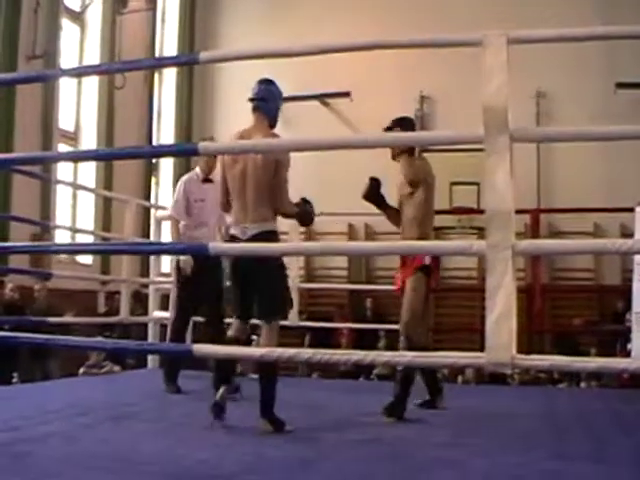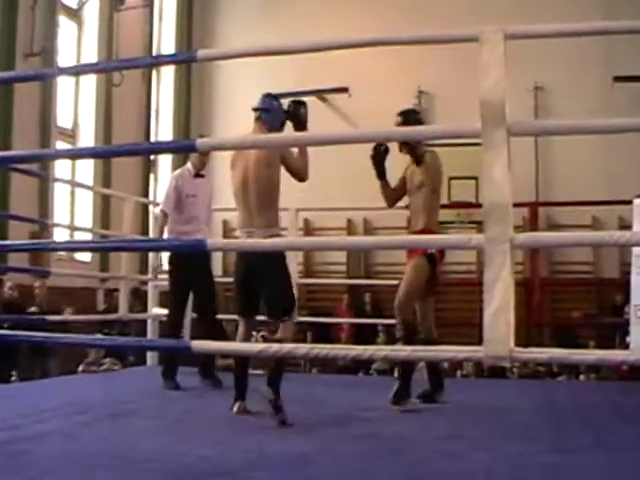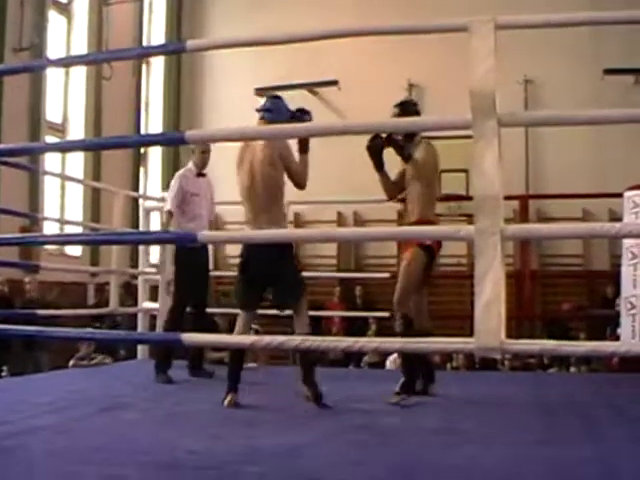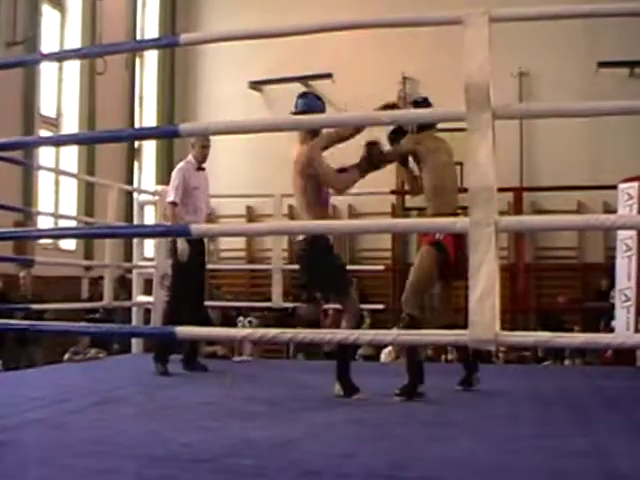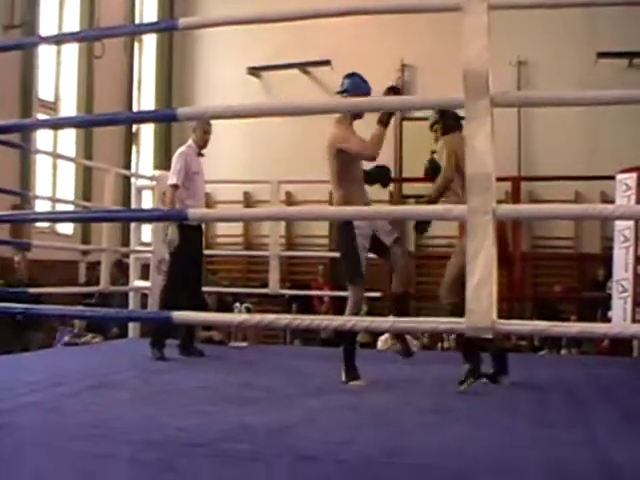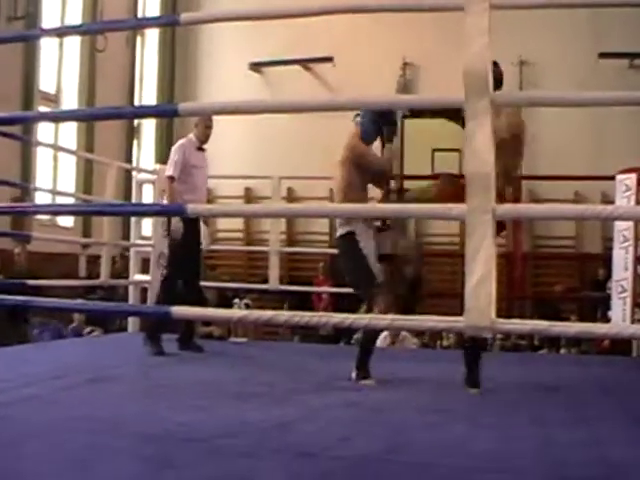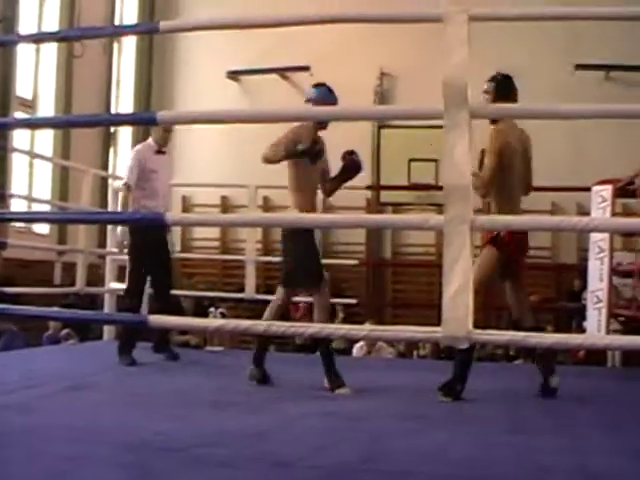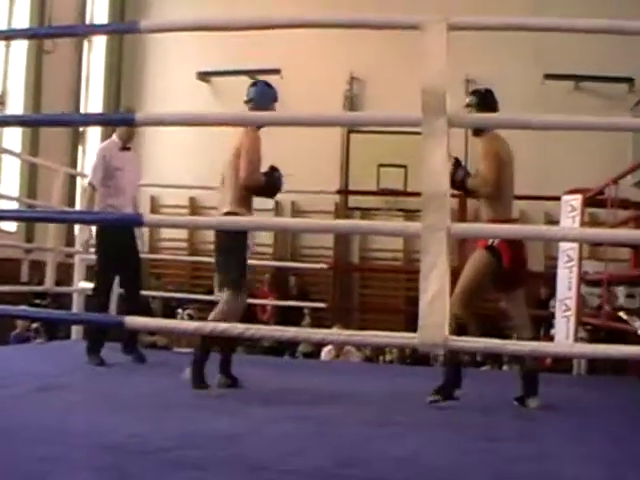
dt=0.4s
person 1, frame 1
left shoulder: (231, 144)
right shoulder: (276, 145)
left elbow: (224, 204)
right elbow: (281, 207)
right wrist: (303, 210)
left hip: (236, 239)
right hip: (264, 239)
left knee: (241, 316)
right knee: (269, 323)
left ankle: (224, 388)
right ankle: (267, 413)
person 1, frame 2
left shoulder: (237, 151)
right shoulder: (274, 145)
right elbow: (302, 174)
right wrist: (301, 134)
right hip: (268, 243)
left knee: (245, 322)
right knee: (286, 320)
left ankle: (239, 399)
right ankle: (274, 386)
person 1, frame 3
left shoulder: (243, 150)
right shoulder: (279, 146)
right elbow: (301, 182)
right wrist: (304, 146)
left hip: (251, 243)
right hip: (278, 241)
left knee: (245, 315)
right knee: (299, 309)
left ankle: (231, 390)
right ankle: (308, 380)
person 1, frame 4
left shoulder: (313, 144)
right shoulder: (309, 151)
left elbow: (341, 134)
right elbow: (339, 186)
right wrist: (361, 168)
left hip: (311, 240)
right hip: (316, 242)
left knee: (312, 304)
right knee: (351, 307)
right ankle: (343, 380)
person 1, frame 5
left shoulder: (348, 130)
right shoulder: (340, 132)
right elbow: (370, 152)
right wrist: (383, 120)
right hip: (351, 221)
left knee: (401, 259)
right knee: (358, 294)
left ankle: (399, 329)
right ankle: (348, 366)
person 1, frame 6
left shoulder: (362, 151)
right shoulder: (355, 148)
left elbow: (384, 183)
right elbow: (388, 170)
left wrist: (385, 140)
right wrist: (388, 139)
left hip: (363, 229)
right hip: (352, 234)
right knee: (381, 301)
right ankle: (361, 367)
person 1, frame 7
left shoulder: (319, 143)
right shoulder: (298, 134)
left elbow: (327, 188)
right elbow: (268, 155)
left wrist: (345, 172)
right wrist: (298, 153)
left hip: (304, 227)
right hip: (299, 227)
left knee: (285, 293)
right knee: (322, 296)
left ankle: (257, 364)
right ankle: (331, 375)
person 1, frame 8
left shoulder: (242, 137)
right shoulder: (251, 137)
right elbow: (246, 178)
left wrist: (262, 182)
right wrist: (270, 181)
left hip: (229, 221)
left knee: (235, 297)
right knee: (233, 299)
left ankle: (225, 370)
right ankle: (197, 368)
person 2, frame 1
left shoulder: (420, 165)
right shoulder: (406, 174)
left elbow: (412, 177)
left wrist: (404, 151)
right wrist: (379, 202)
left hip: (422, 255)
right hip: (408, 256)
left knee: (409, 325)
right knee: (417, 328)
left ankle: (400, 399)
right ankle: (435, 392)
person 2, frame 2
left shoulder: (429, 158)
right shoulder: (410, 166)
left elbow: (434, 185)
right elbow: (390, 200)
left wrist: (417, 156)
right wrist: (380, 170)
left hip: (428, 243)
left knee: (402, 305)
right knee: (424, 318)
left ankle: (403, 381)
right ankle: (436, 385)
person 2, frame 3
left shoulder: (425, 148)
right shoulder: (412, 152)
left elbow: (424, 176)
right elbow: (392, 193)
left wrist: (401, 149)
right wrist: (378, 163)
left knee: (401, 299)
right knee: (415, 305)
left ankle: (410, 377)
right ankle: (424, 376)
person 2, frame 4
left shoulder: (418, 140)
right shoulder: (442, 146)
left elbow: (384, 159)
right wrist: (407, 161)
left hip: (440, 232)
right hip: (452, 232)
left knee: (412, 300)
right knee: (440, 305)
left ankle: (414, 380)
right ankle: (469, 366)
person 2, frame 5
left shoulder: (452, 145)
right shoulder: (466, 145)
left elbow: (443, 184)
left wrist: (424, 202)
left knee: (449, 290)
left ankle: (473, 362)
right ankle: (500, 366)
person 2, frame 6
left shoulder: (510, 115)
right shoulder: (496, 114)
left elbow: (496, 142)
left wrist: (464, 119)
left hip: (496, 201)
left ankle: (472, 370)
person 2, frame 7
left shoulder: (498, 134)
right shoulder: (522, 136)
left elbow: (483, 186)
left wrist: (468, 169)
left hip: (502, 232)
right hip: (517, 228)
right knee: (519, 306)
left ankle: (457, 381)
right ankle: (549, 376)
person 2, frame 8
left shoulder: (488, 144)
right shoulder: (501, 144)
left elbow: (489, 188)
left wrist: (459, 174)
right wrist: (462, 181)
left hip: (496, 236)
right hip: (508, 236)
left knee: (459, 303)
right knee: (518, 315)
left ankle: (451, 382)
right ankle: (530, 391)
person 3, frame 1
left shoulder: (218, 187)
right shoulder: (187, 183)
right elbow: (175, 221)
right wrist: (182, 252)
left hip: (212, 256)
right hip: (190, 257)
left knee: (216, 317)
right knee: (183, 315)
left ankle: (221, 377)
right ankle: (170, 376)
person 3, frame 2
left shoulder: (206, 183)
right shoulder: (178, 178)
right elbow: (164, 215)
right wrist: (157, 251)
left hip: (201, 251)
right hip: (181, 251)
left knee: (207, 309)
right knee: (176, 312)
left ankle: (207, 368)
right ankle: (168, 373)
person 3, frame 3
left shoulder: (208, 182)
right shoulder: (181, 178)
right elbow: (169, 214)
left hip: (202, 248)
right hip: (185, 248)
left knee: (200, 305)
right knee: (179, 304)
left ankle: (196, 362)
right ankle: (162, 366)
person 3, frame 4
left shoulder: (204, 175)
right shoulder: (182, 171)
right elbow: (172, 206)
right wrist: (179, 239)
left hip: (198, 241)
right hip: (184, 241)
left knee: (196, 299)
right knee: (177, 297)
left ankle: (190, 356)
right ankle: (161, 357)
person 3, frame 5
left shoulder: (198, 159)
right shoulder: (183, 155)
right elbow: (172, 189)
right wrist: (171, 225)
left hip: (195, 226)
right hip: (182, 226)
left knee: (193, 285)
right knee: (174, 283)
left ankle: (187, 341)
right ankle: (157, 342)
person 3, frame 6
left shoulder: (203, 156)
right shoulder: (182, 147)
right elbow: (170, 181)
right wrist: (175, 216)
left hip: (193, 220)
right hip: (180, 218)
left knee: (192, 279)
right knee: (173, 275)
left ankle: (186, 337)
right ankle: (153, 335)
person 3, frame 7
left shoulder: (166, 160)
right shoulder: (140, 153)
right elbow: (127, 189)
left wrist: (170, 229)
right wrist: (124, 225)
left hip: (159, 226)
right hip: (141, 225)
left knee: (164, 284)
right knee: (136, 286)
left ankle: (162, 341)
right ankle: (125, 347)
person 3, frame 8
left shoulder: (133, 156)
right shoulder: (105, 151)
right elbow: (92, 189)
right wrist: (87, 226)
left hip: (127, 226)
right hip: (109, 225)
left knee: (133, 283)
right knee: (104, 286)
left ankle: (130, 343)
right ankle: (93, 348)
